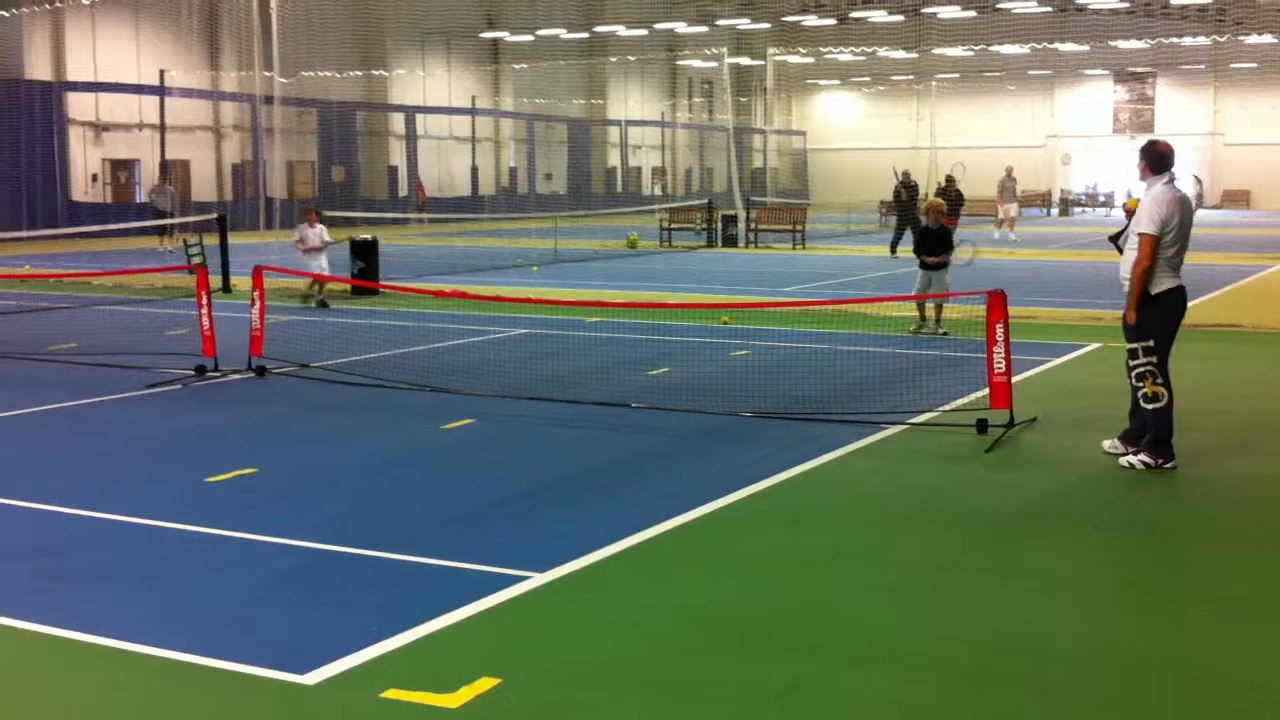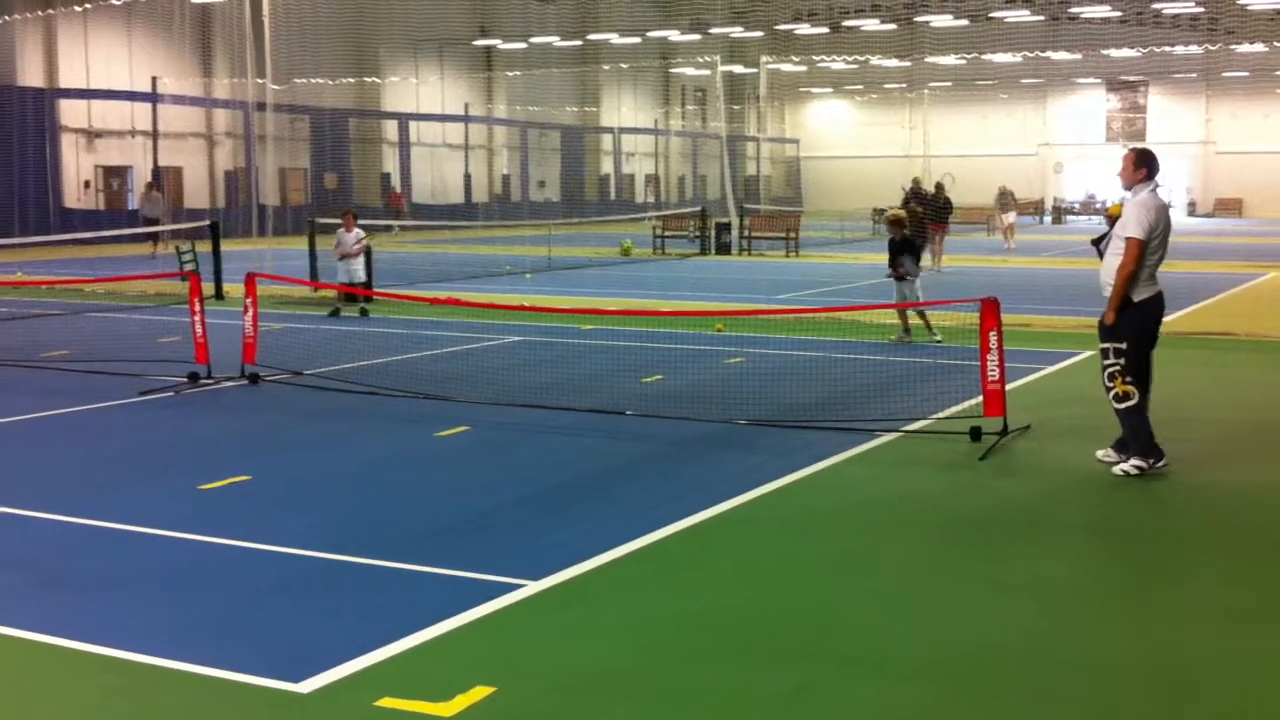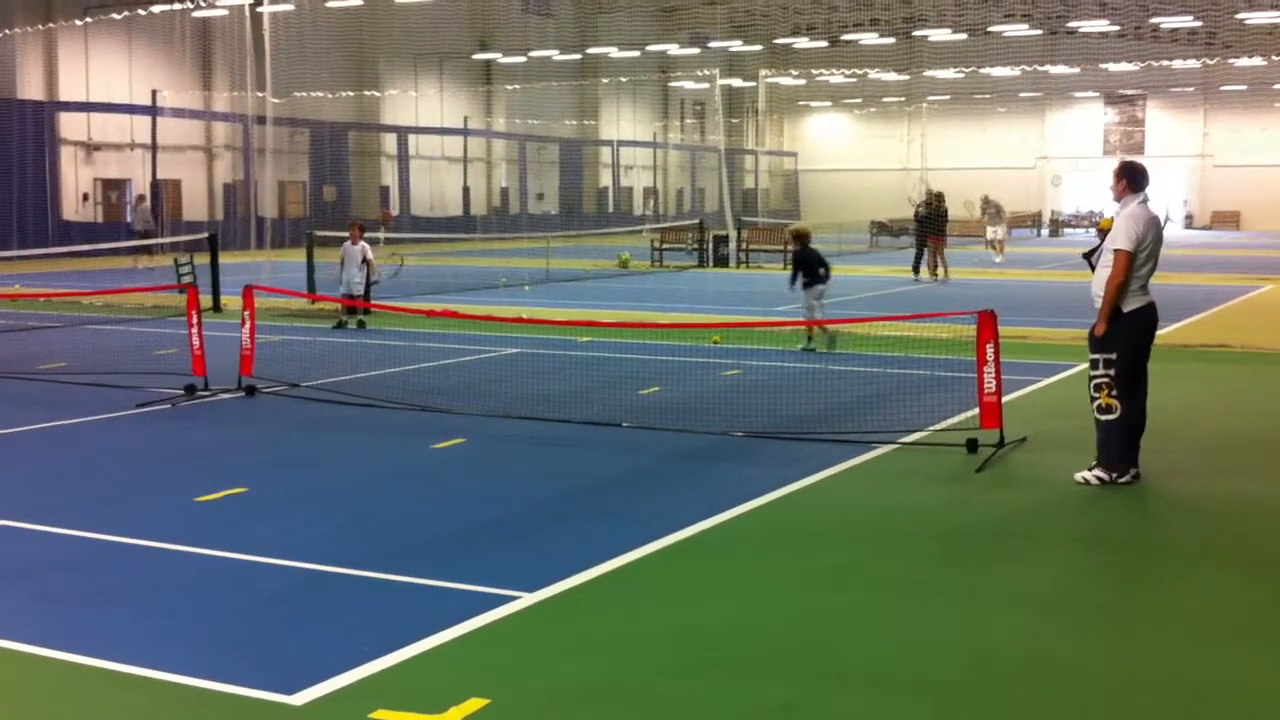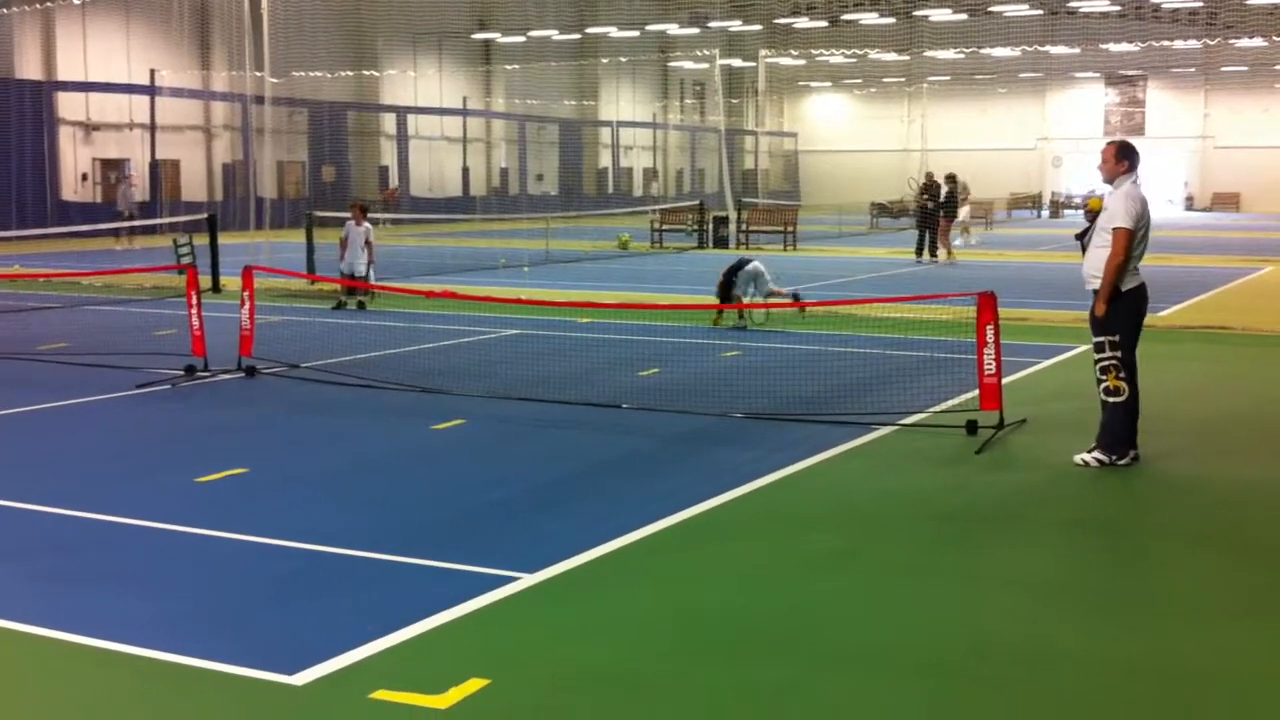
dt=0.7s
person 1, frame 1
left shoulder: (1155, 200)
right shoulder: (1181, 199)
left elbow: (1145, 261)
left wrist: (1132, 306)
right wrist: (1136, 223)
left hip: (1153, 298)
right hip: (1168, 293)
left knee: (1149, 374)
right knee: (1143, 370)
left ankle: (1159, 451)
right ankle: (1136, 436)
person 1, frame 2
left shoulder: (1140, 206)
right shoulder: (1155, 205)
left elbow: (1130, 265)
left wrist: (1112, 308)
right wrist: (1117, 227)
left hip: (1131, 304)
right hip: (1146, 301)
left knee: (1117, 379)
right knee: (1133, 376)
left ankle: (1146, 451)
right ankle: (1130, 445)
person 1, frame 3
left shoulder: (1129, 218)
right shoulder: (1149, 217)
left elbow: (1119, 276)
left wrist: (1102, 320)
right wrist: (1108, 240)
left hip: (1122, 316)
right hip: (1141, 311)
left knee: (1107, 391)
right knee: (1130, 391)
left ankle: (1113, 465)
right ankle: (1125, 462)
person 1, frame 4
left shoulder: (1124, 197)
right shoulder: (1125, 195)
left elbow: (1118, 255)
left wrist: (1102, 300)
right wrist: (1095, 221)
left hip: (1117, 296)
right hip: (1123, 294)
left knee: (1111, 372)
right knee: (1121, 371)
left ankle: (1113, 448)
right ankle: (1123, 444)
